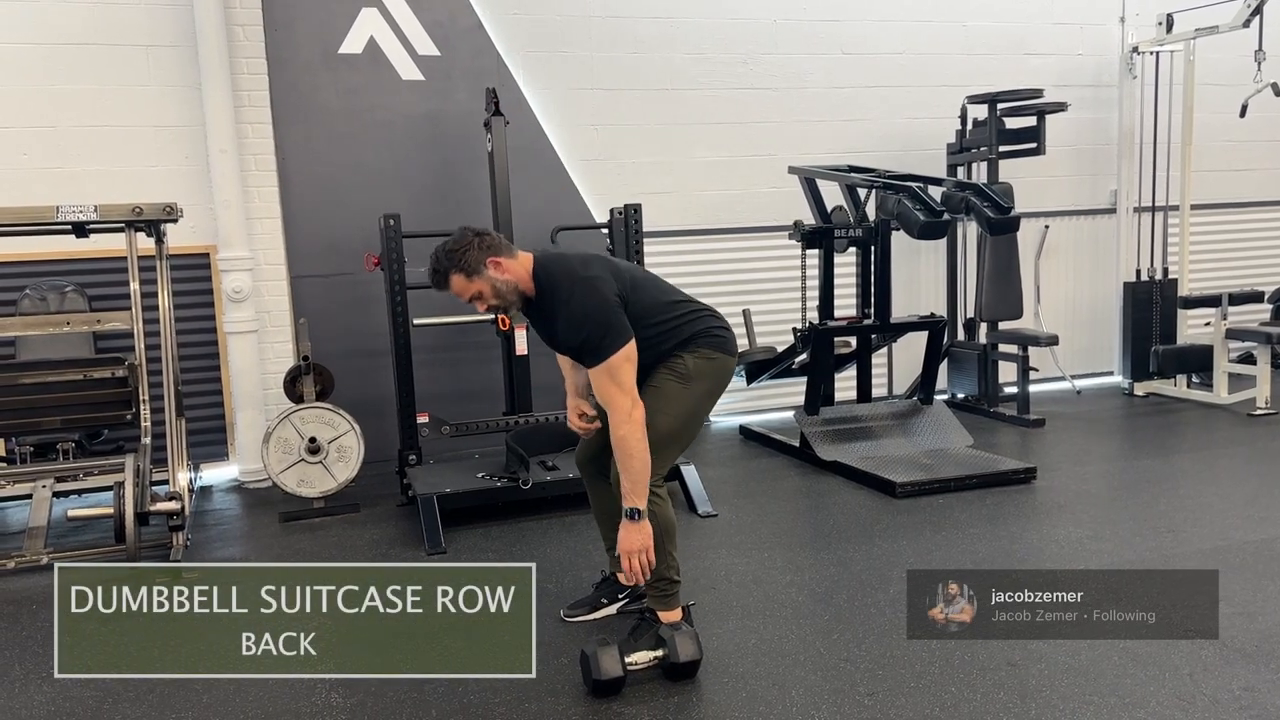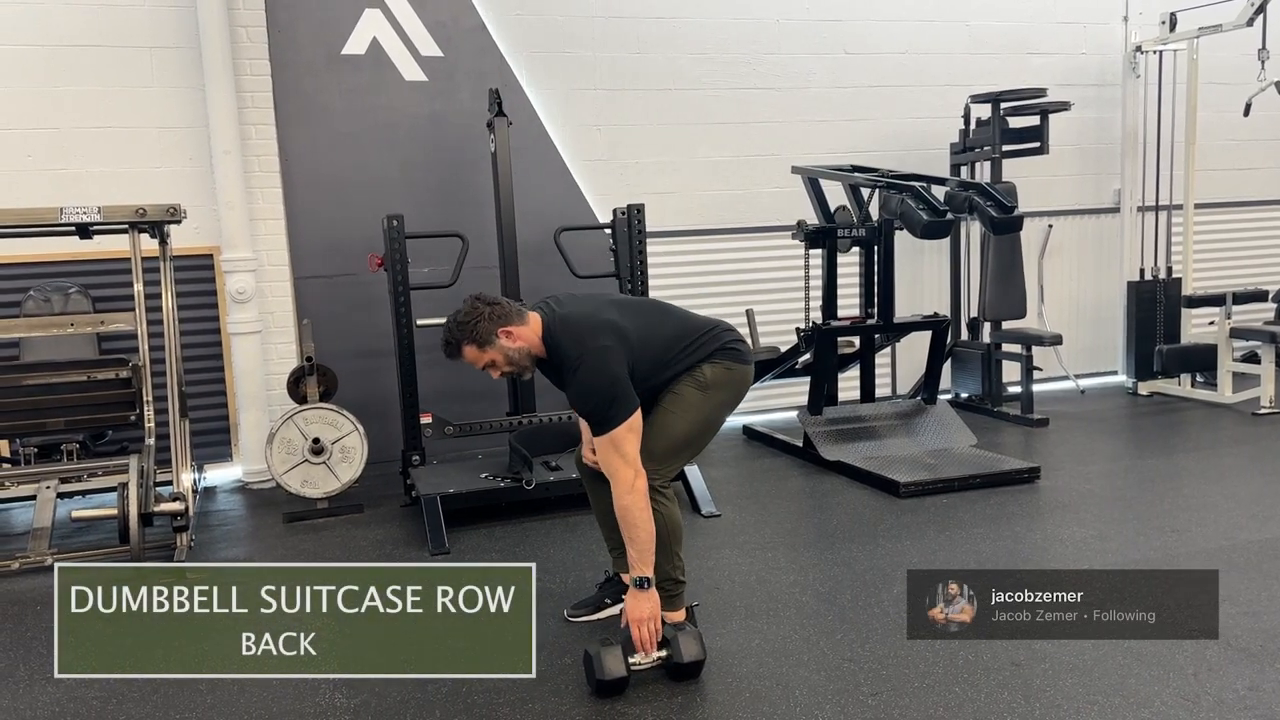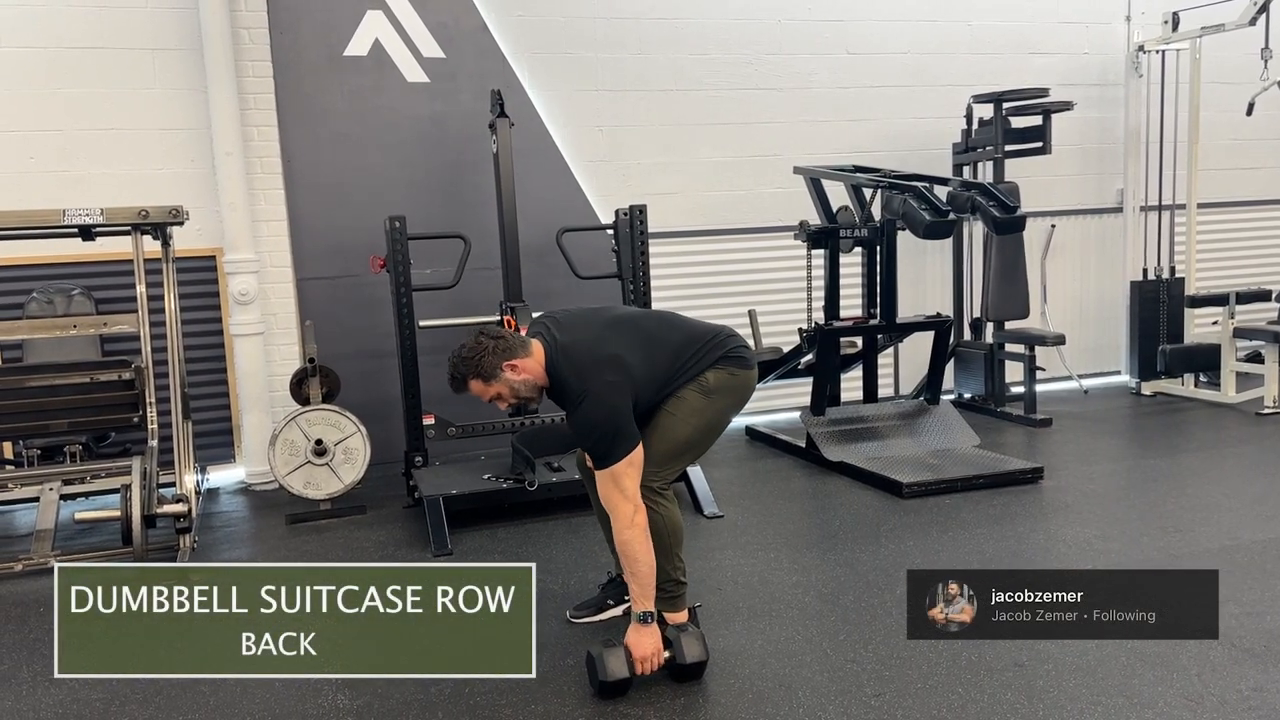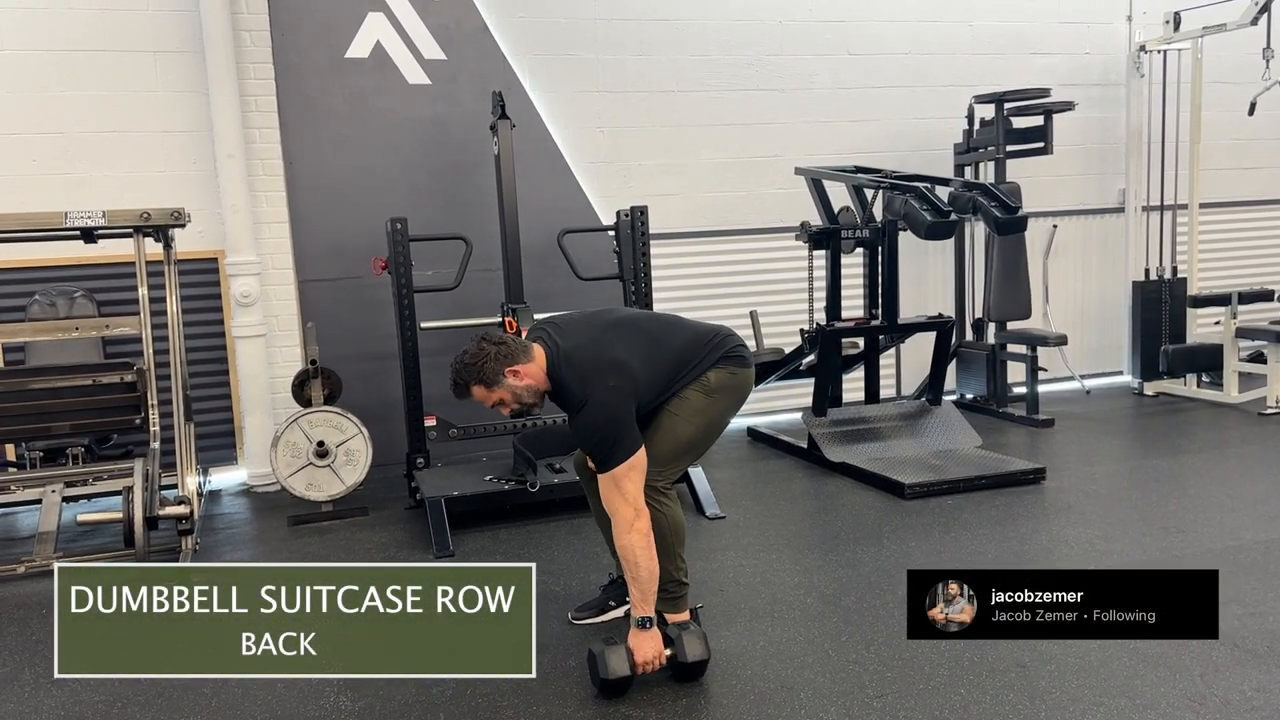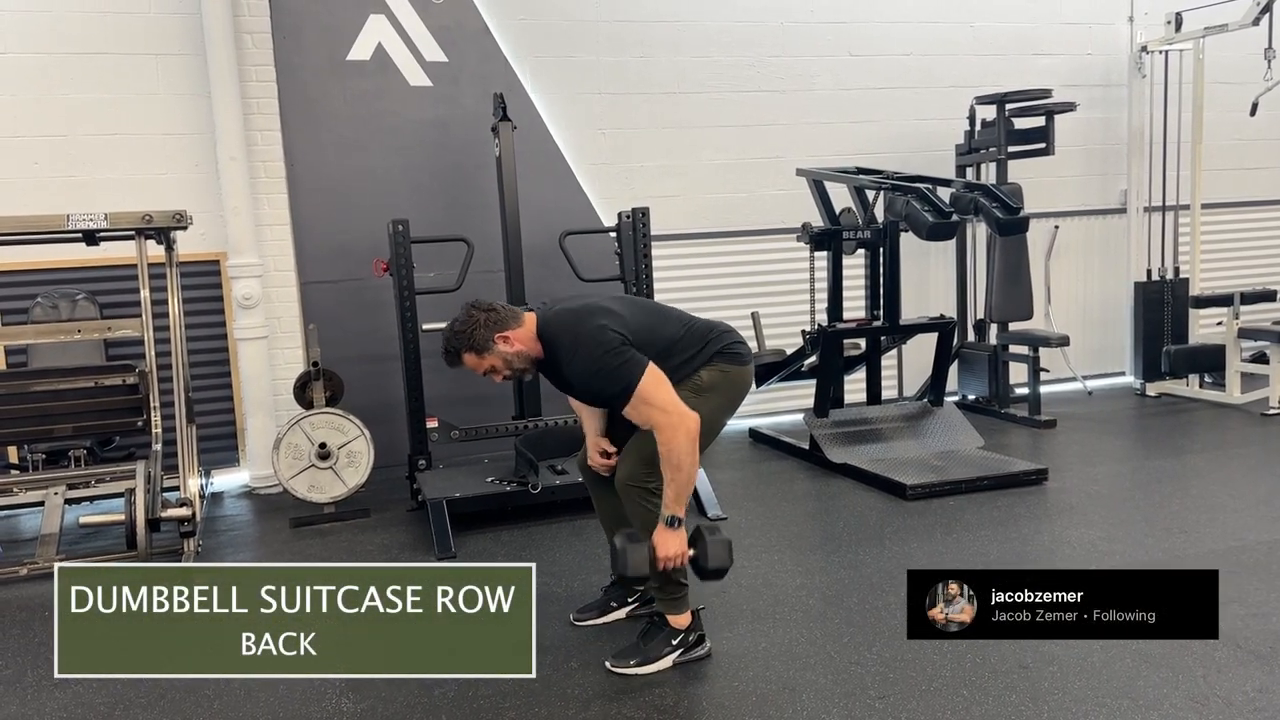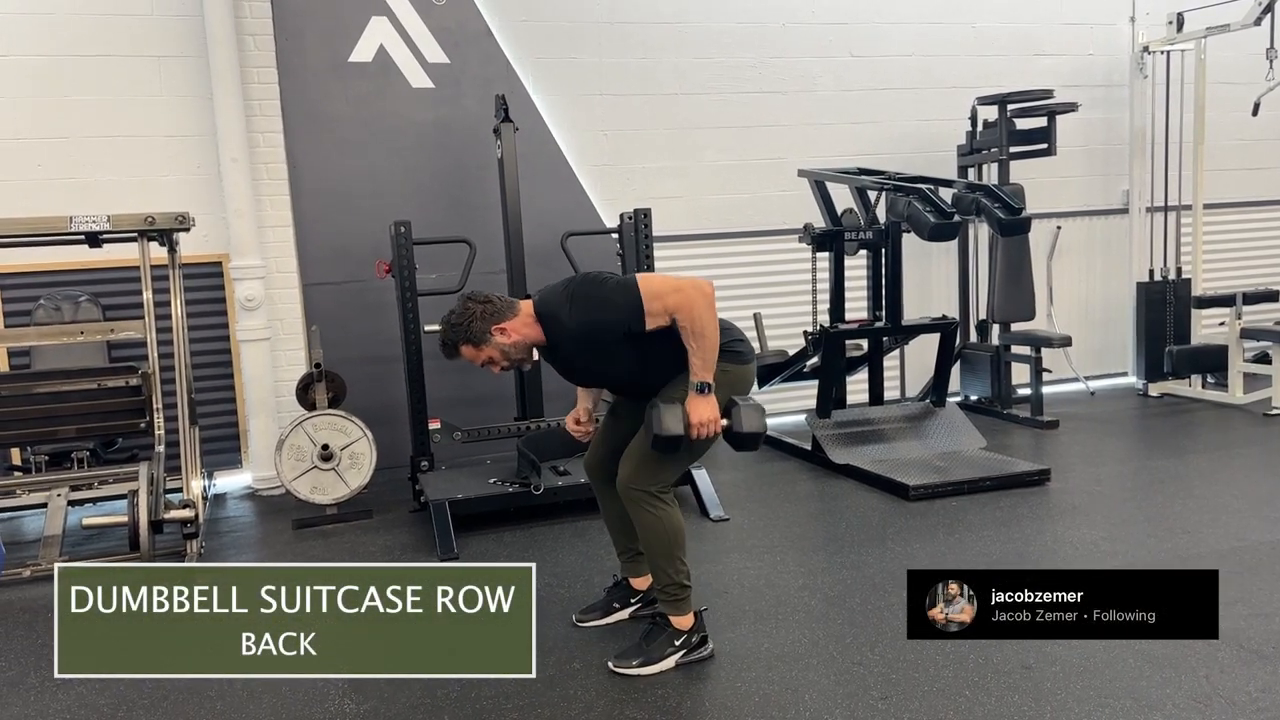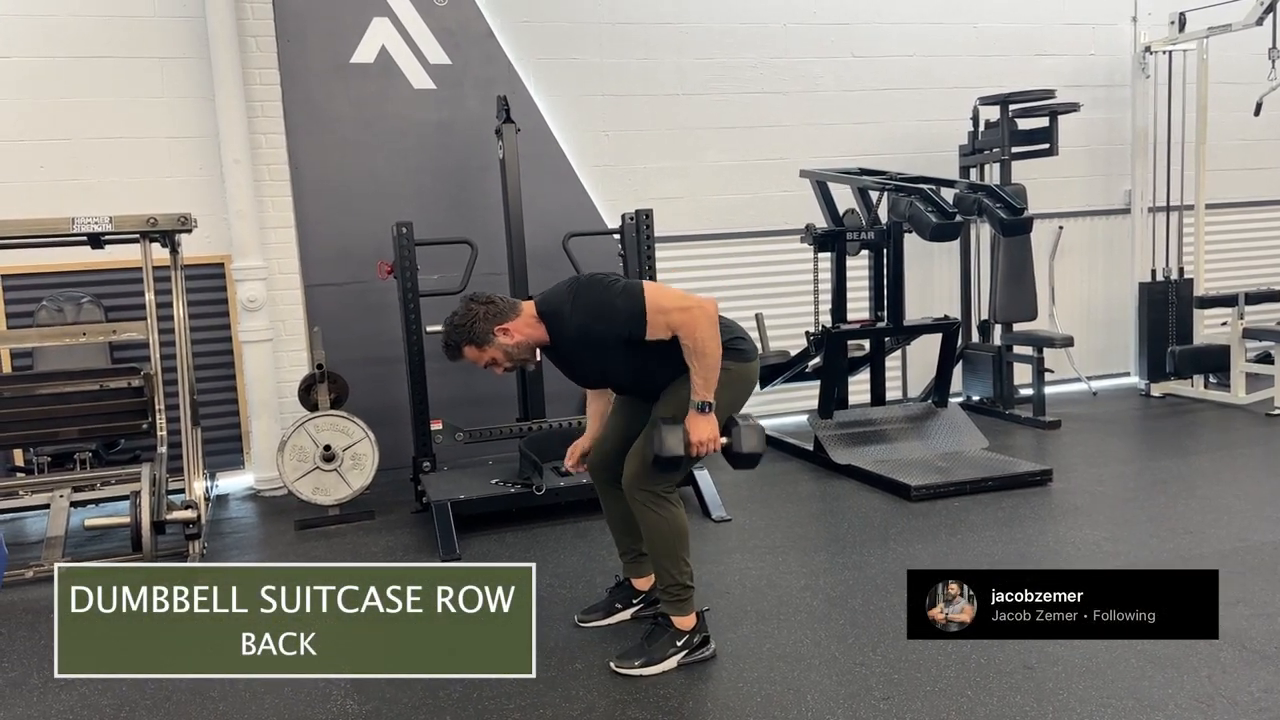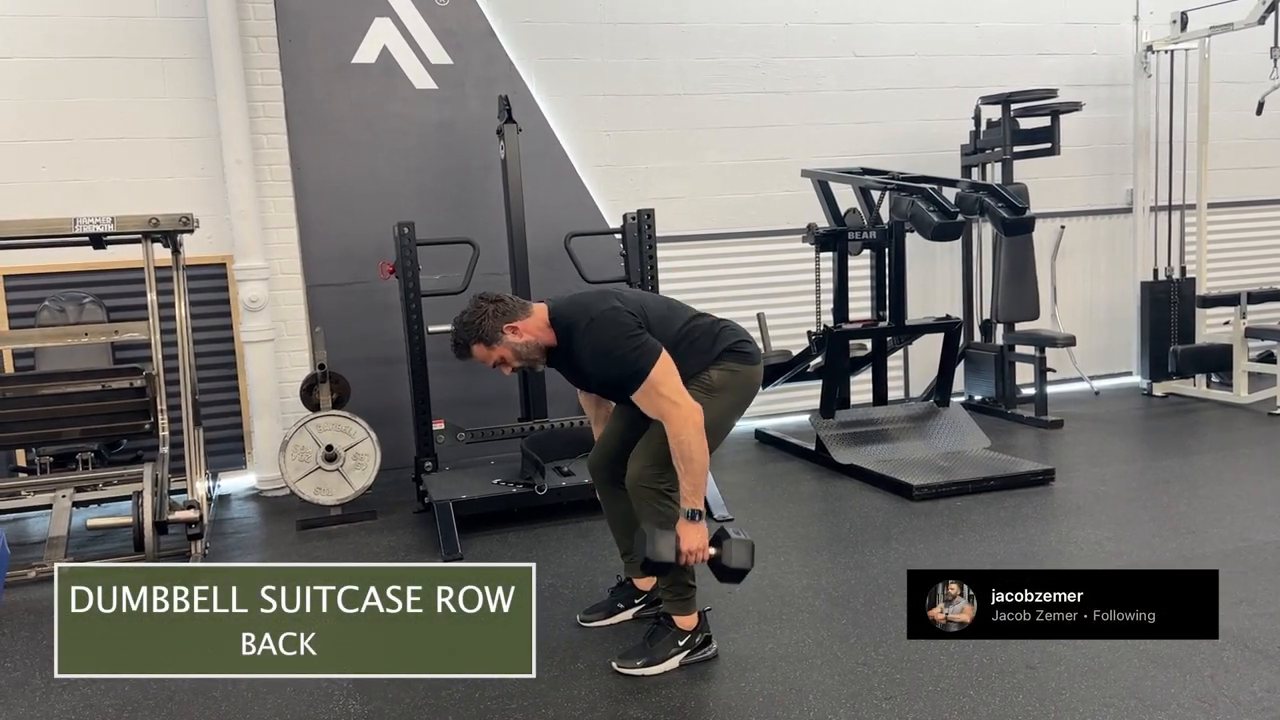
dt=0.3s
person 1, frame 1
left shoulder: (581, 293)
right shoulder: (533, 288)
left elbow: (626, 411)
right elbow: (571, 341)
left wrist: (634, 516)
right wrist: (575, 395)
left hip: (700, 351)
right hip: (649, 357)
left knee: (640, 476)
right knee: (592, 462)
left ankle: (669, 614)
right ankle: (626, 581)
person 1, frame 2
left shoulder: (591, 358)
right shoulder: (542, 320)
left elbow: (629, 480)
left wrist: (642, 586)
right wrist: (591, 428)
left hip: (719, 365)
right hip: (675, 364)
left knee: (648, 475)
right knee: (592, 462)
left ankle: (673, 615)
right ankle: (626, 576)
person 1, frame 3
left shoulder: (595, 392)
right shoulder: (539, 338)
left elbow: (626, 512)
left wrist: (643, 621)
right wrist: (594, 443)
left hip: (723, 370)
right hip: (678, 364)
left knee: (647, 479)
right knee: (593, 464)
left ankle: (675, 617)
right ankle: (630, 583)
person 1, frame 4
left shoulder: (598, 397)
right shoulder: (538, 344)
left elbow: (630, 516)
left wrist: (644, 625)
right wrist: (596, 440)
left hip: (722, 370)
right hip: (677, 366)
left knee: (651, 478)
right knee: (591, 465)
left ankle: (677, 621)
right ankle: (632, 584)
person 1, frame 5
left shoulder: (586, 346)
right shoulder: (541, 330)
left elbow: (680, 425)
right elbow: (580, 384)
left wrist: (672, 522)
right wrist: (594, 435)
left hip: (718, 367)
right hip: (666, 368)
left knee: (638, 475)
right knee: (594, 465)
left ankle: (680, 627)
right ankle: (636, 586)
person 1, frame 6
left shoulder: (581, 308)
right shoulder: (549, 331)
left elbow: (696, 291)
left wrist: (701, 390)
right wrist: (585, 410)
left hip: (719, 364)
left knee: (640, 480)
right knee: (602, 465)
left ankle: (683, 628)
right ankle: (639, 587)
person 1, frame 7
left shoulder: (586, 307)
right shoulder: (553, 335)
left elbow: (699, 311)
left wrist: (702, 407)
right wrist: (590, 438)
left hip: (723, 362)
left knee: (645, 479)
right knee: (606, 466)
left ankle: (685, 628)
right ankle: (641, 588)
person 1, frame 8
left shoulder: (598, 332)
right shoulder: (556, 328)
left elbow: (683, 415)
right elbow: (595, 387)
left wrist: (692, 516)
right wrist: (606, 444)
left hip: (728, 366)
left knee: (648, 477)
right knee: (605, 466)
left ankle: (688, 628)
right ankle: (644, 586)
